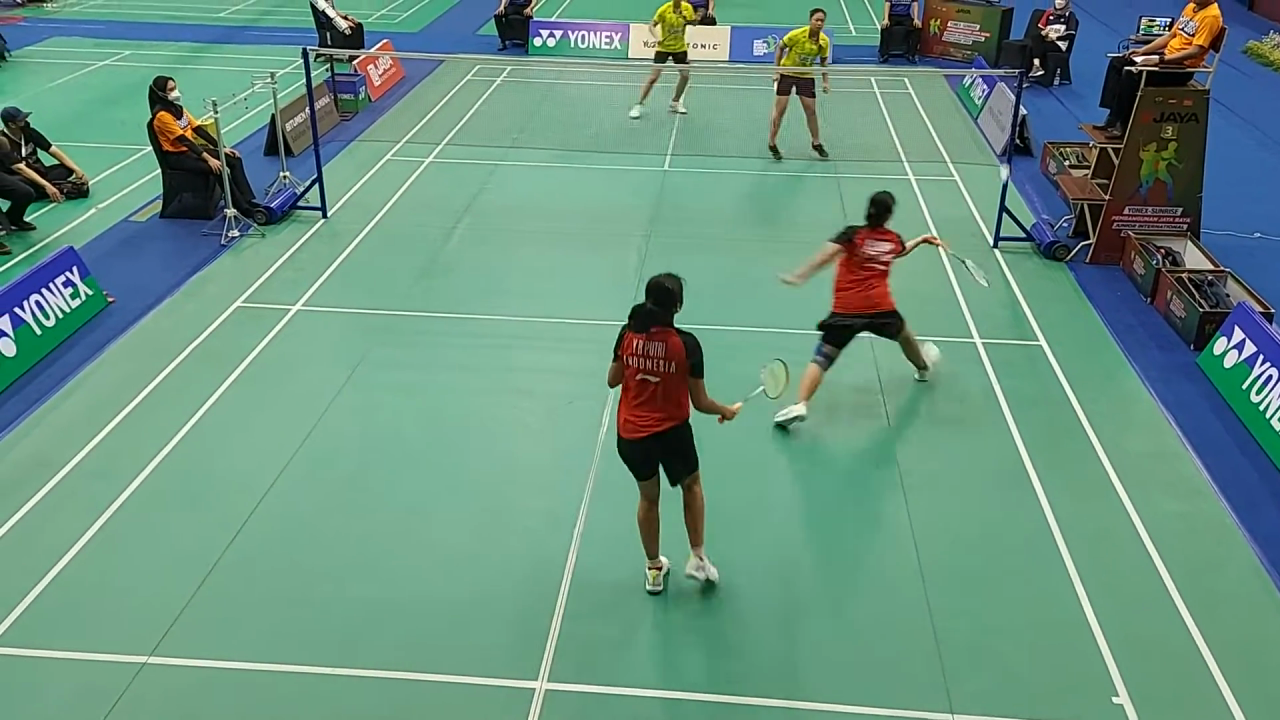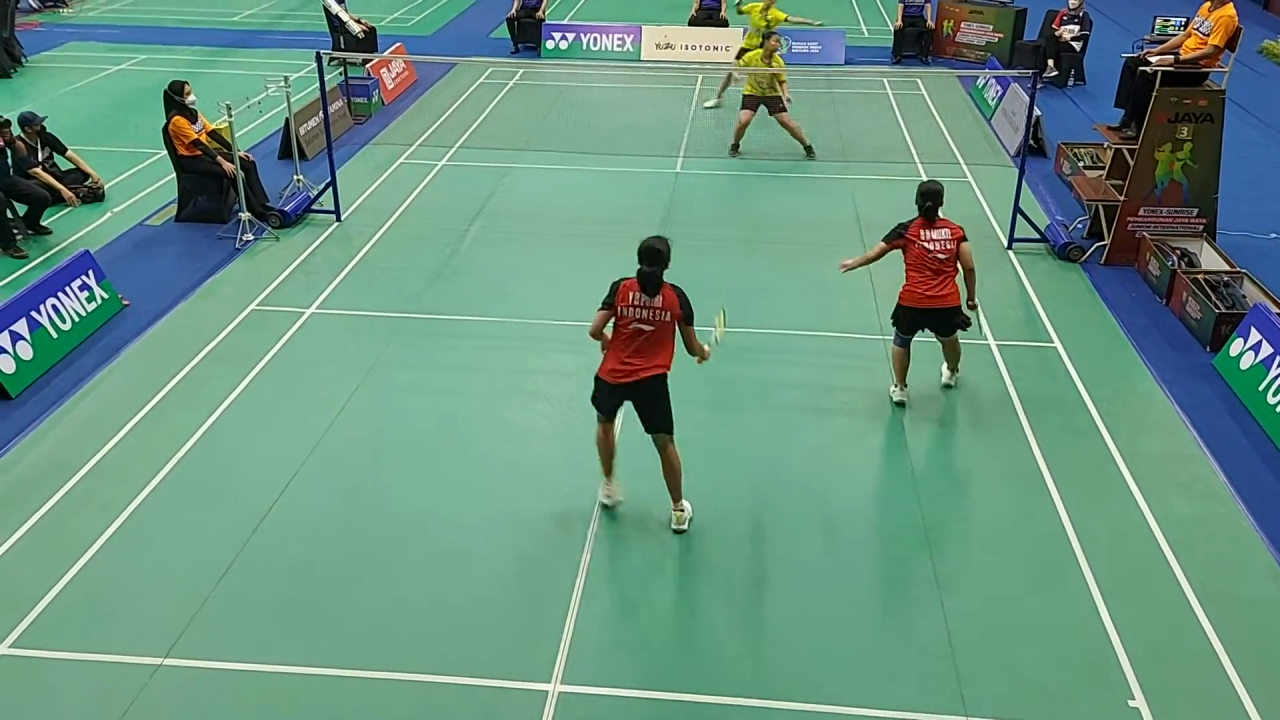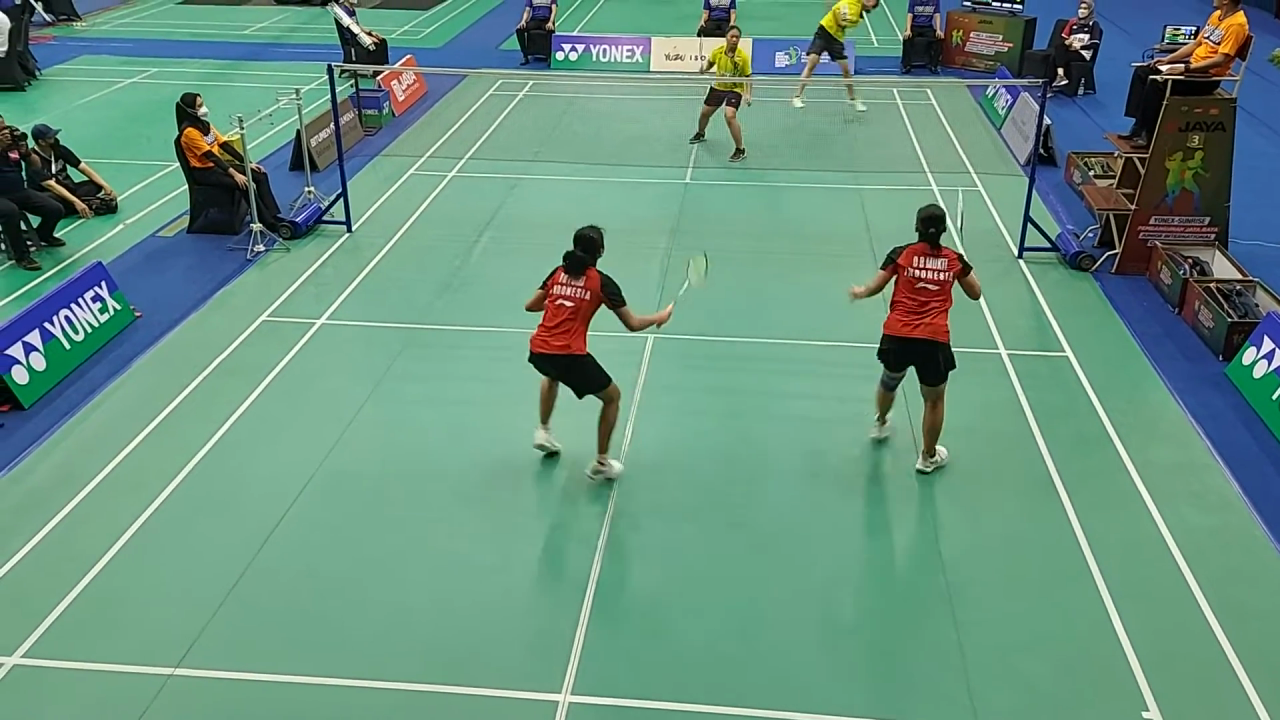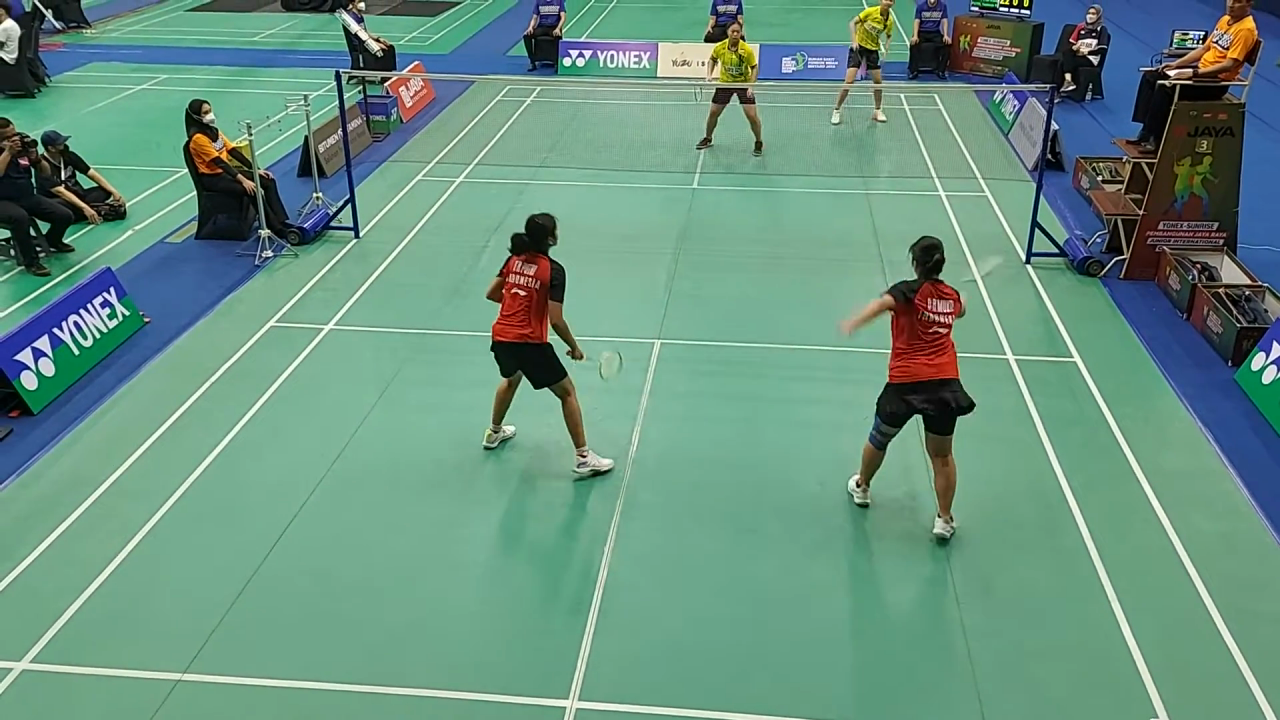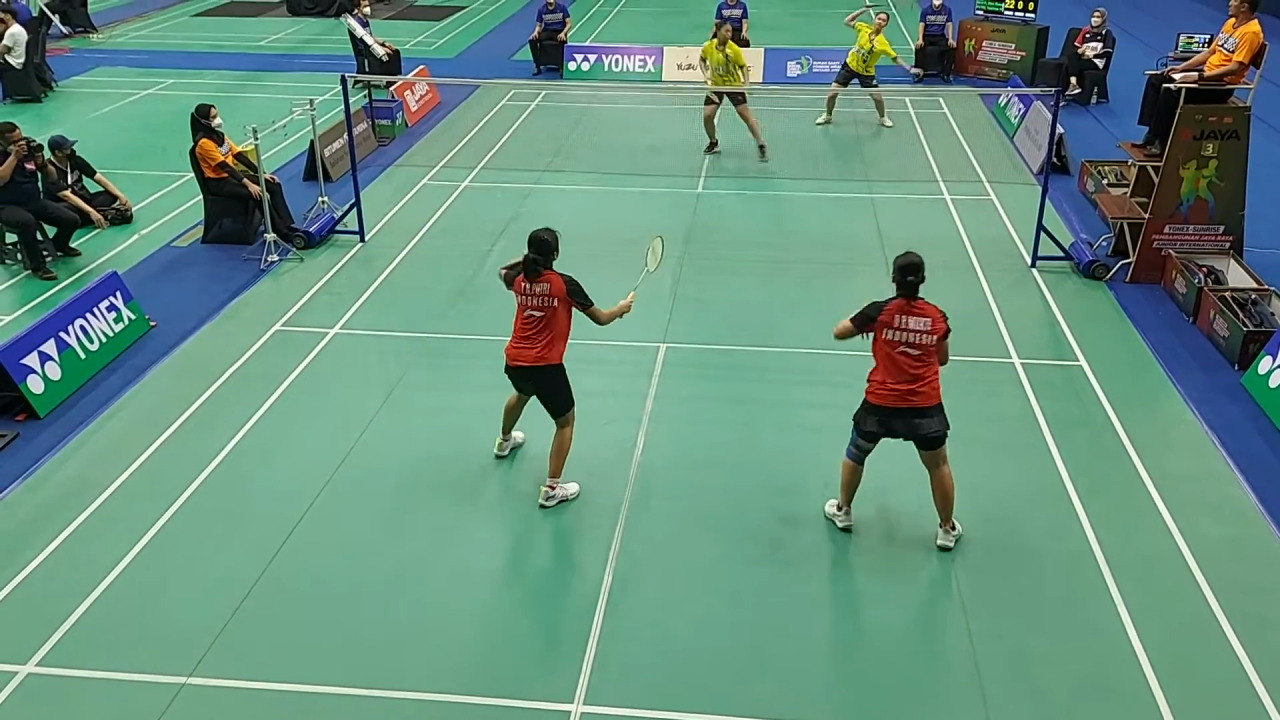
dt=0.5s
person 1, frame 1
left shoulder: (628, 334)
right shoulder: (686, 343)
left elbow: (612, 381)
right elbow: (699, 402)
right wrist: (726, 410)
left hip: (631, 434)
right hip: (672, 432)
left knee: (648, 497)
right knee: (691, 488)
left ankle: (655, 569)
right ankle: (697, 560)
person 1, frame 2
left shoulder: (620, 288)
right shoulder: (676, 297)
left elbow: (594, 331)
right elbow: (692, 347)
left wrist: (606, 340)
right wrist: (704, 353)
left hip: (613, 376)
right hip: (652, 380)
left knee: (605, 421)
right knee: (665, 444)
left ankle: (609, 488)
right ankle: (678, 510)
person 1, frame 3
left shoulder: (559, 273)
right shoulder: (603, 282)
left elbow: (530, 306)
right elbow: (632, 324)
right wrist: (659, 317)
left hip: (538, 350)
right hip: (569, 354)
left knee: (552, 377)
right knee: (612, 397)
left ankle: (544, 433)
right ankle: (601, 464)
person 1, frame 4
left shoulder: (513, 260)
right shoulder: (554, 271)
left elbow: (491, 294)
right elbow: (556, 320)
right wrist: (574, 347)
left hip: (500, 338)
right hip: (530, 343)
left knee: (511, 379)
right knee: (567, 392)
left ankle: (494, 432)
right ankle: (583, 458)
person 1, frame 5
left shoulder: (518, 278)
right shoulder: (566, 284)
left elbow: (503, 274)
right elbow: (601, 318)
left wrist: (520, 263)
right wrist: (622, 307)
left hip: (514, 360)
right hip: (545, 365)
left knee: (520, 393)
right knee: (565, 422)
left ankle: (505, 440)
right ankle: (551, 489)
person 2, frame 1
left shoulder: (853, 234)
right shoulder: (894, 239)
left elbow: (827, 254)
right elbow: (900, 250)
left wrist: (800, 275)
right wrist: (921, 239)
left hip: (846, 311)
right hip: (881, 310)
left knee: (821, 359)
right knee: (902, 334)
left ankle: (798, 406)
right ankle: (923, 366)
person 2, frame 2
left shoulder: (906, 230)
right shoulder: (956, 231)
left elbow: (874, 255)
right elbow: (969, 268)
left wrist: (853, 263)
right wrist: (971, 297)
left hip: (912, 303)
right hip: (948, 302)
left knee: (901, 340)
right knee: (949, 337)
left ankle: (899, 388)
right ankle: (952, 373)
person 2, frame 3
left shoulder: (902, 254)
right shoulder: (954, 260)
left elbow: (877, 285)
right elbow: (975, 293)
left wrist: (860, 292)
right wrist: (967, 270)
left hip: (897, 335)
right hip: (933, 339)
left knee: (889, 383)
right knee: (934, 399)
left ankle: (880, 424)
right ankle: (927, 456)
person 2, frame 4
left shoulder: (909, 290)
right shoulder: (953, 296)
left elbow: (883, 303)
left wrist: (855, 321)
left hip: (906, 382)
right hip: (945, 384)
left knee: (879, 439)
right knee: (942, 455)
left ankle: (862, 487)
right ankle: (944, 520)
person 2, frame 5
left shoulder: (879, 311)
right shoulder: (938, 317)
left elbow: (839, 332)
right elbow: (942, 358)
left wrist: (856, 321)
left hip: (882, 403)
right hip: (925, 405)
left knee: (856, 452)
right knee: (938, 465)
left ankle: (843, 510)
right ankle: (947, 528)
